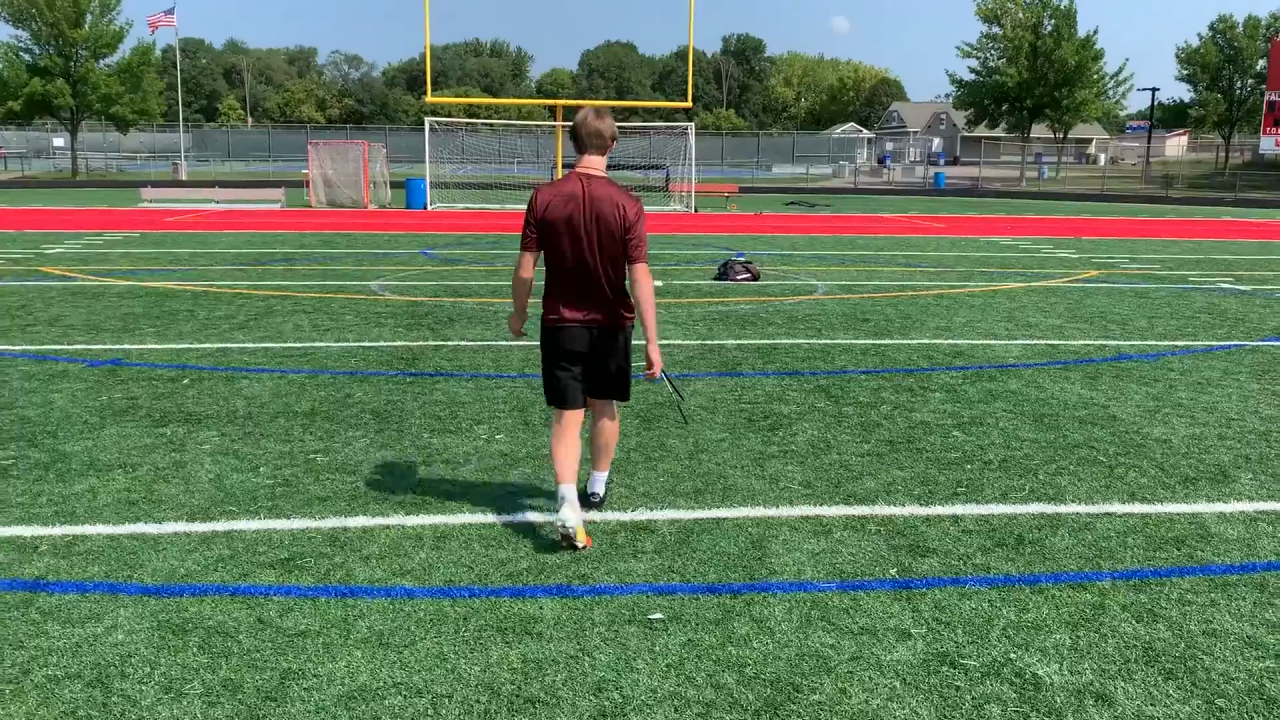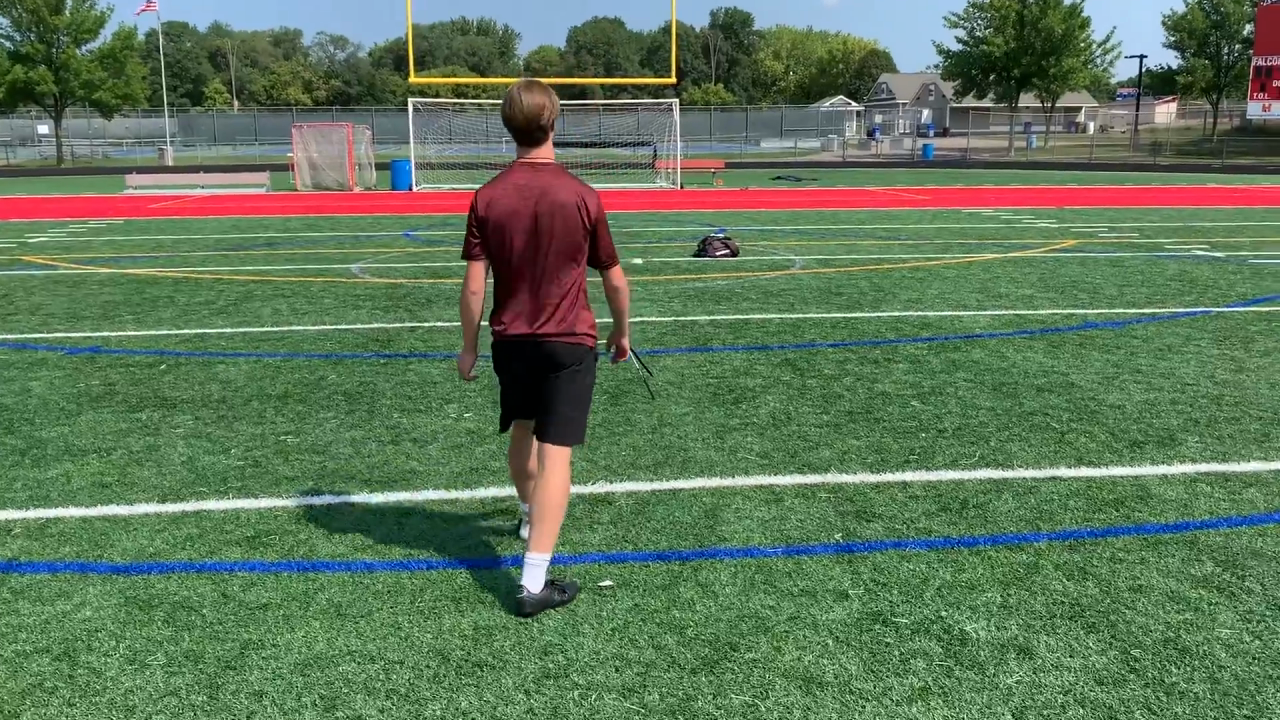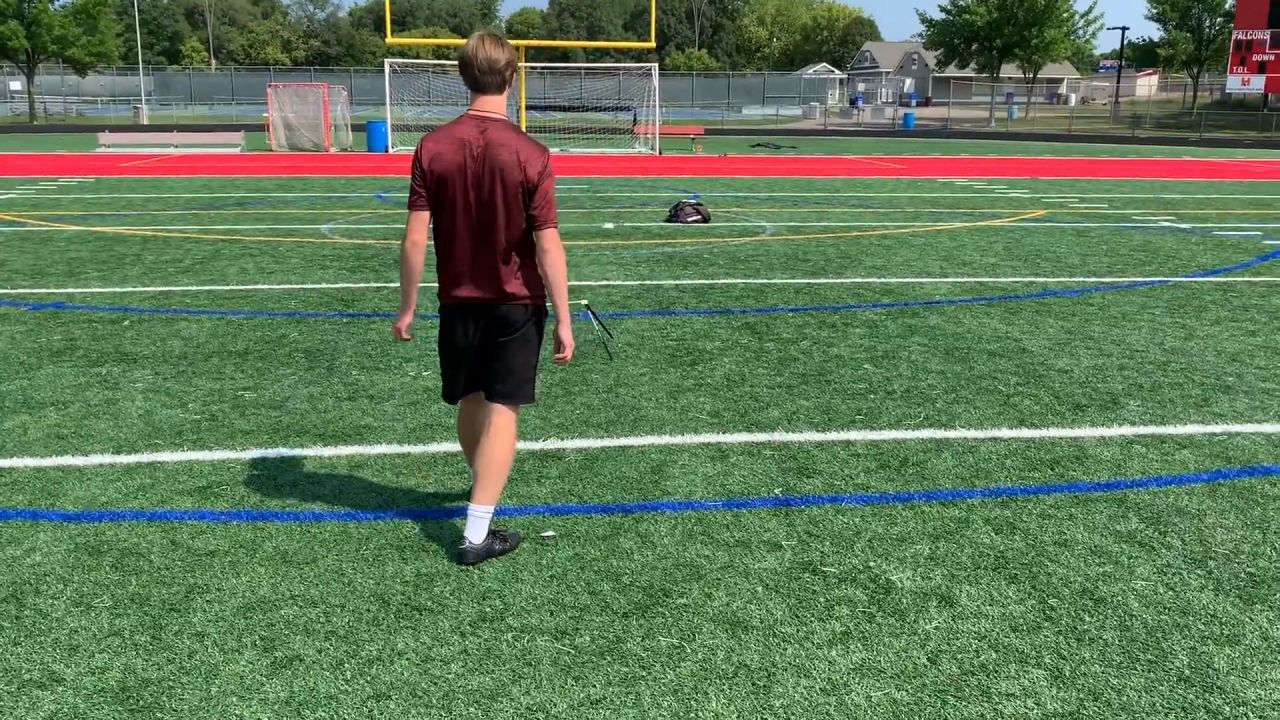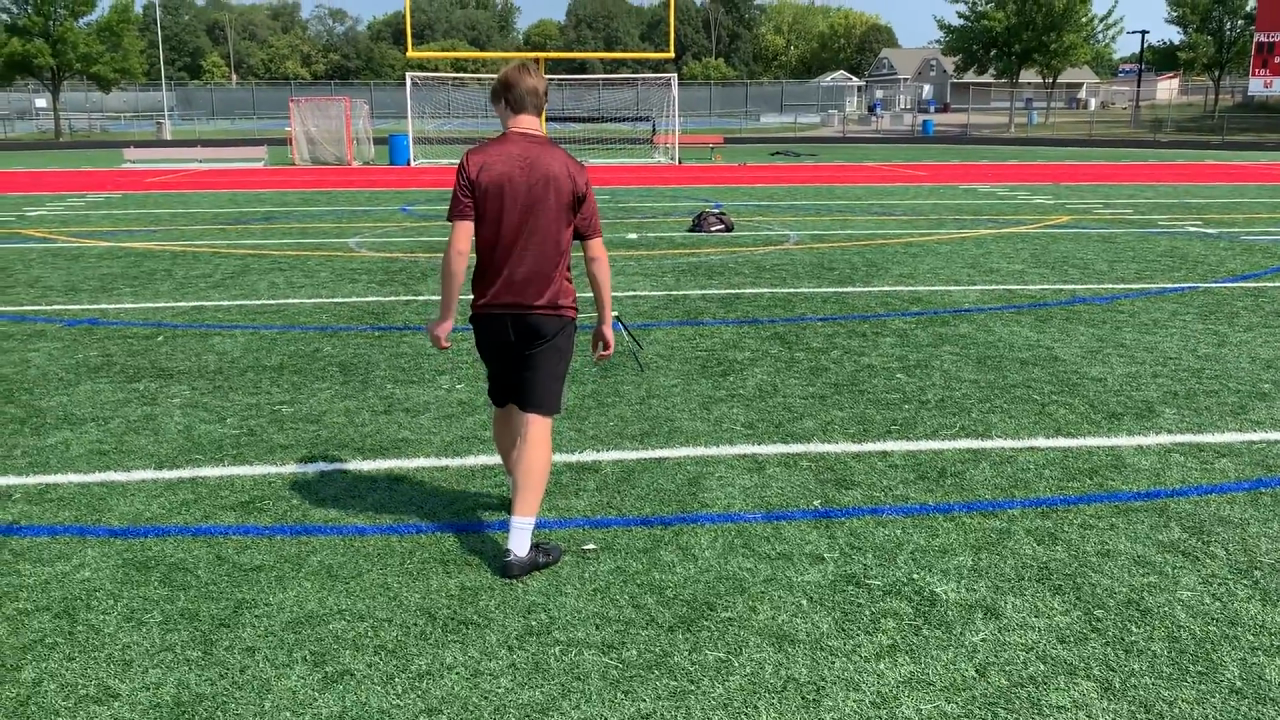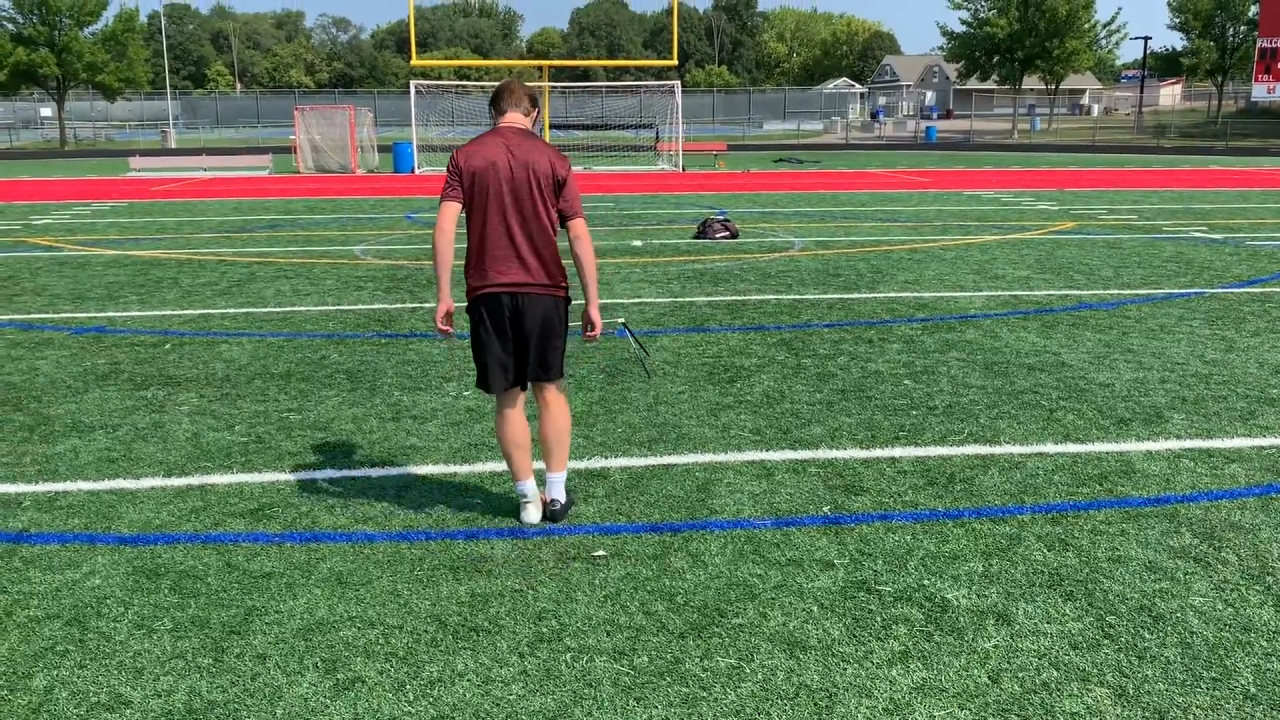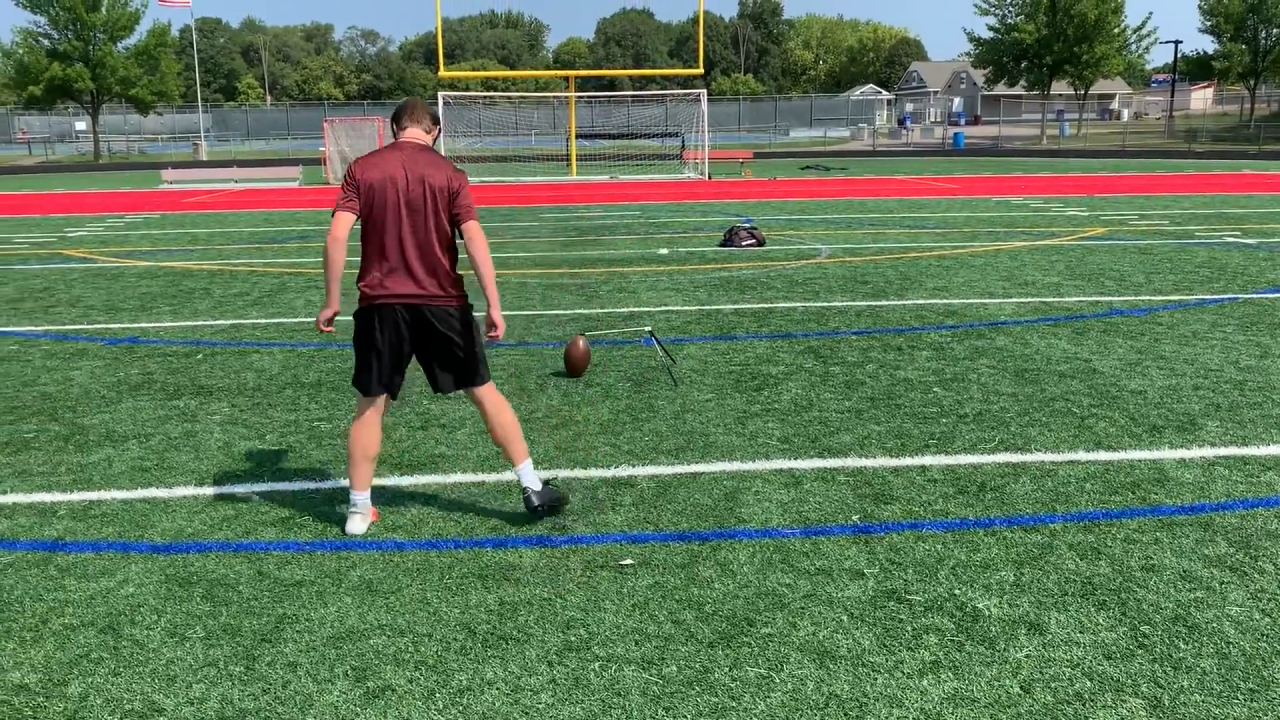
dt=0.7s
person 1, frame 1
left shoulder: (545, 197)
right shoulder: (626, 204)
left elbow: (524, 270)
right elbow: (640, 277)
left wrist: (518, 314)
right wrist: (652, 342)
left hip: (560, 324)
right hip: (612, 323)
left knee: (567, 417)
right knee: (604, 406)
left ankle: (569, 504)
right ankle: (596, 486)
person 1, frame 2
left shoulder: (487, 197)
right shoulder: (582, 197)
left elbow: (474, 285)
right elbow: (615, 279)
left wrist: (468, 348)
right wrist: (622, 331)
left hip: (511, 340)
right hip: (569, 341)
left knee: (522, 429)
right knee: (556, 453)
left ankle: (531, 516)
right ankle: (533, 582)
person 1, frame 3
left shoulder: (432, 147)
right shoulder: (531, 154)
left elbow: (415, 240)
right elbow: (548, 246)
left wrist: (407, 308)
right wrist: (563, 320)
left hip: (458, 303)
right hip: (517, 304)
left knee: (471, 401)
right knee: (501, 411)
left ankle: (481, 486)
right ankle: (477, 533)
person 1, frame 4
left shoulder: (476, 162)
right shoulder: (570, 169)
left elbow: (459, 247)
right elbow: (595, 254)
left wrist: (447, 315)
right wrist: (605, 319)
left hip: (492, 309)
right hip: (550, 312)
left knee: (506, 407)
right knee: (535, 422)
left ankle: (520, 496)
right ankle: (519, 545)
person 1, frame 5
left shoulder: (465, 156)
right shoulder: (552, 159)
left elbow: (444, 227)
right elbow: (578, 234)
left wrist: (443, 296)
right wrist: (592, 302)
left hip: (488, 293)
right hip: (545, 292)
left knee: (509, 399)
right knee: (550, 391)
left ankle: (529, 498)
right ankle: (555, 493)
person 1, frame 6
left shoulder: (362, 168)
right shoulder: (447, 173)
left elbow: (337, 236)
right elbow: (476, 242)
left wrist: (333, 300)
right wrist: (494, 306)
left hip: (381, 304)
right hip: (442, 303)
left knee: (370, 406)
right knee: (484, 392)
left ankle: (358, 510)
right ankle: (532, 486)
